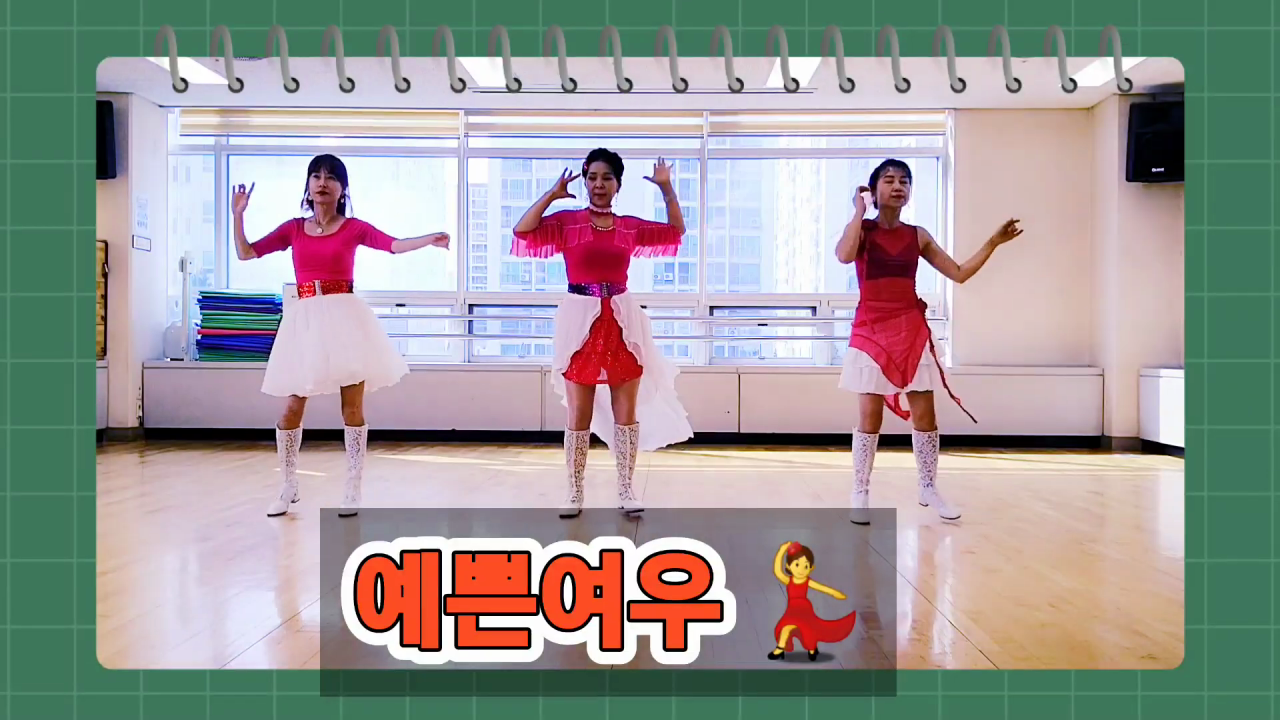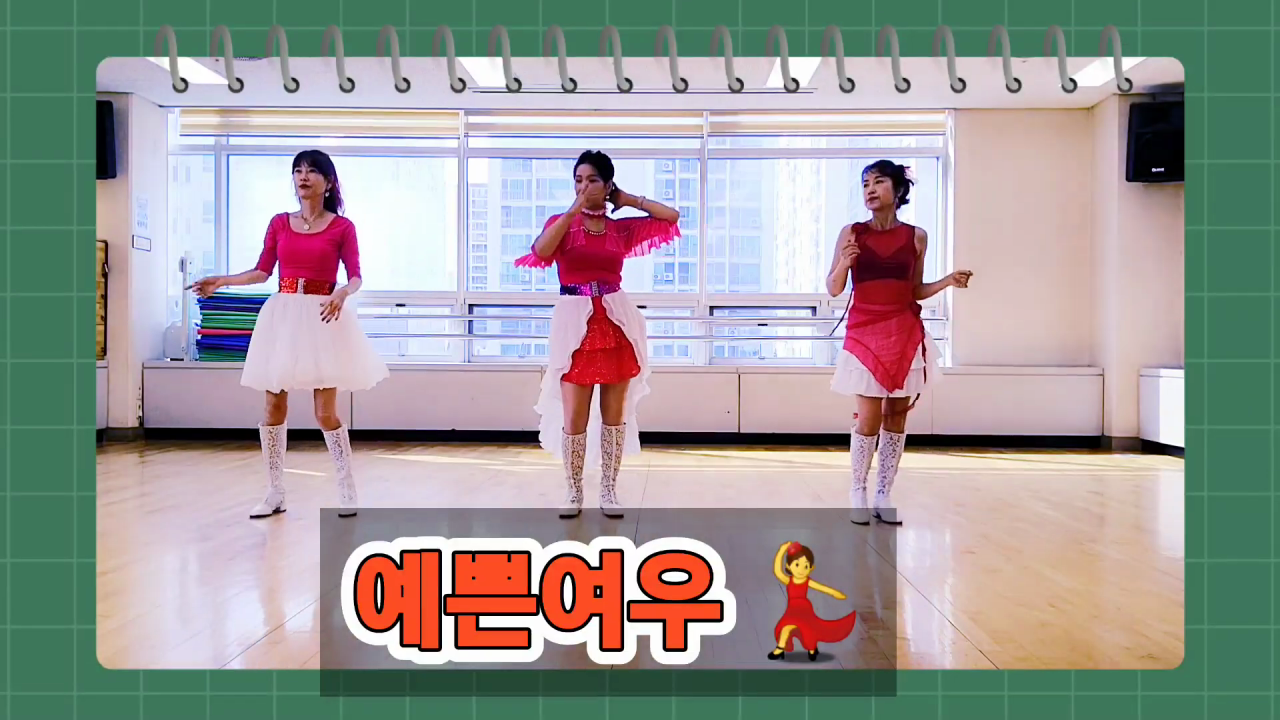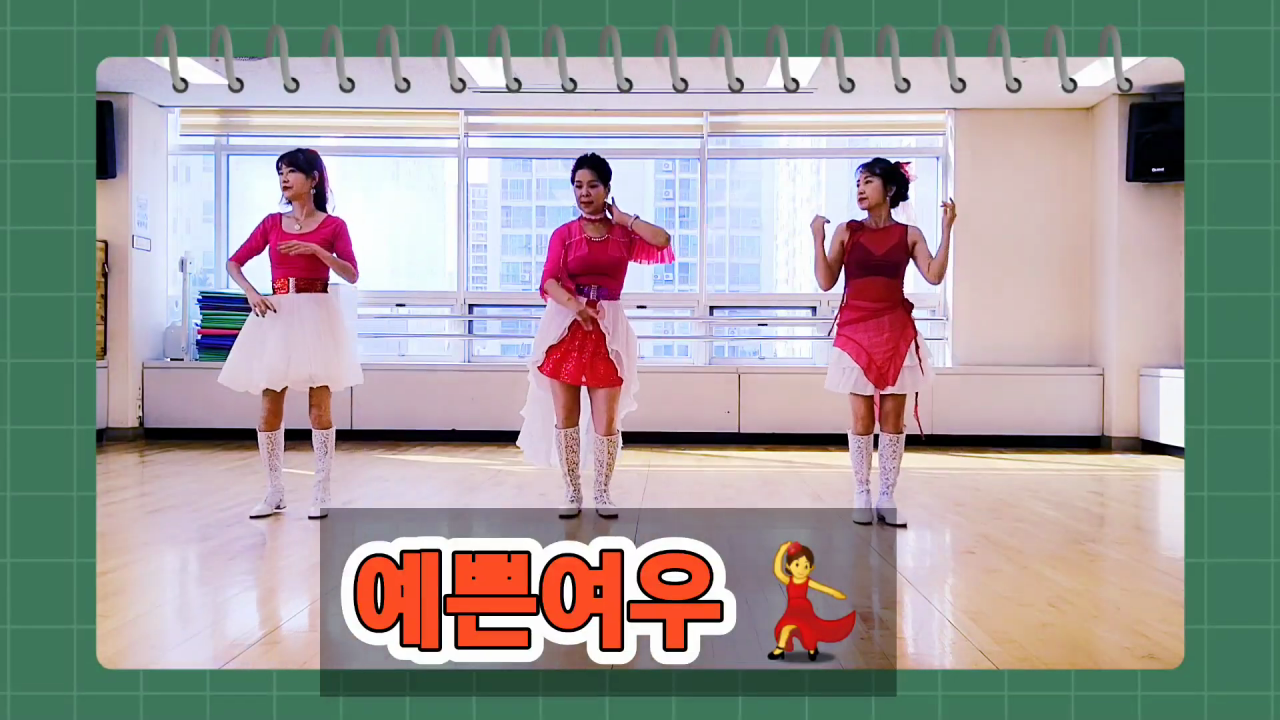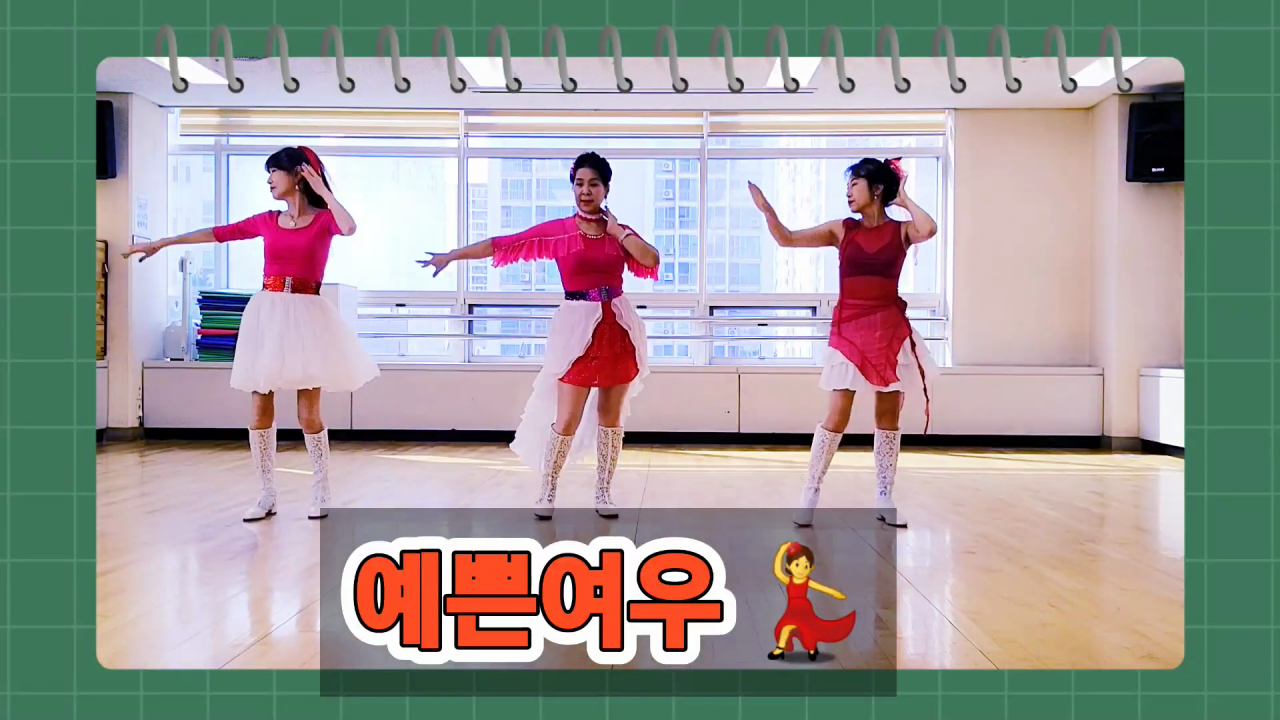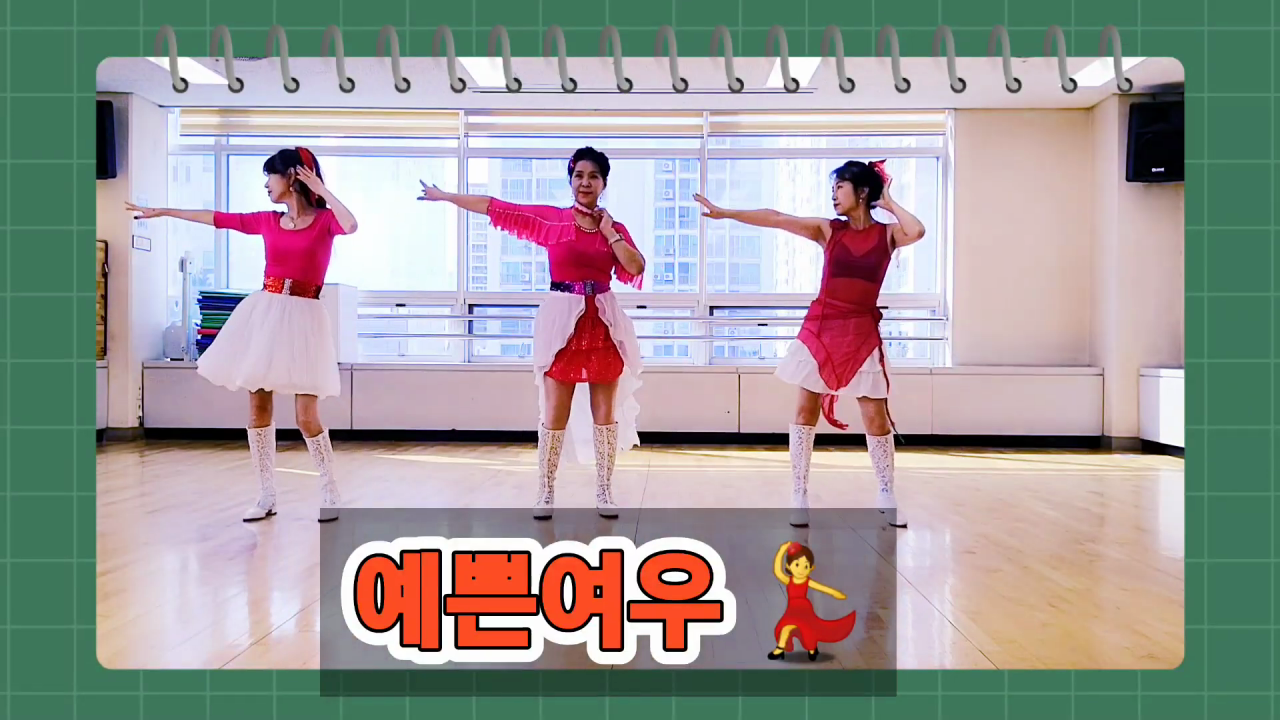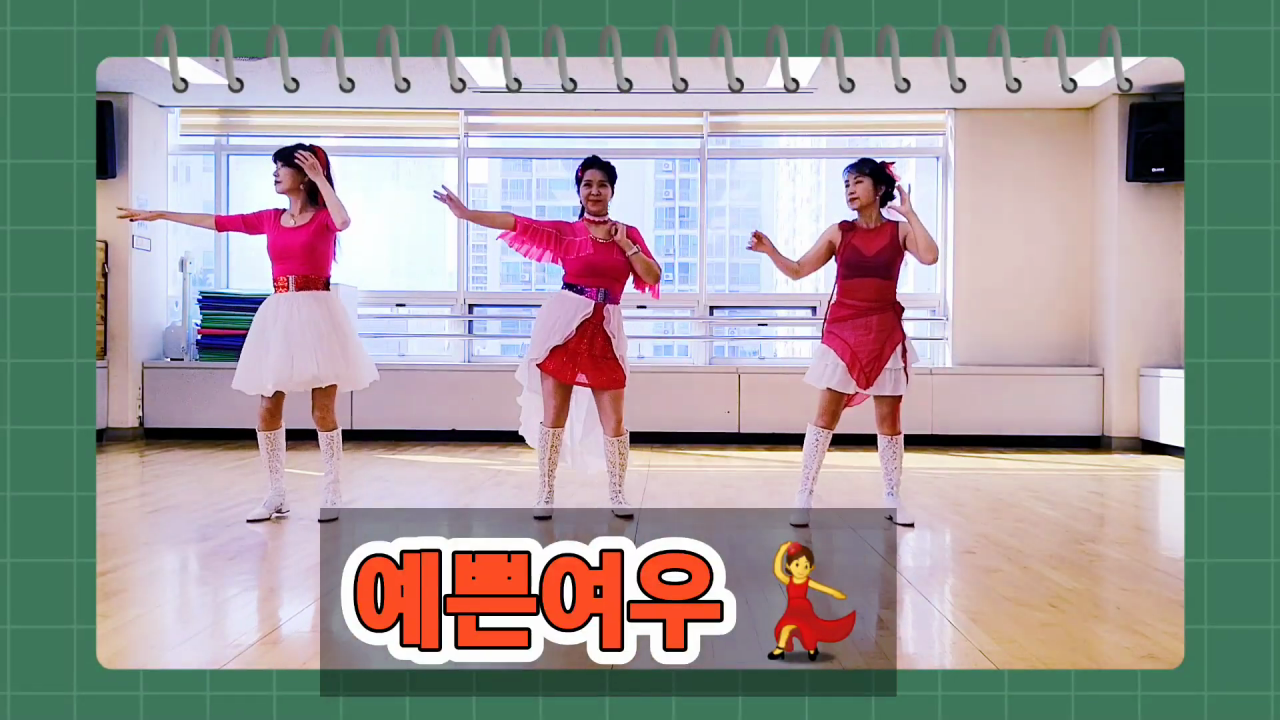
dt=0.3s
person 1, frame 1
left shoulder: (353, 227)
right shoulder: (293, 228)
left elbow: (395, 245)
right elbow: (244, 252)
left wrist: (428, 239)
right wrist: (238, 213)
left hip: (345, 317)
right hip: (306, 319)
left knee: (352, 410)
right knee: (291, 411)
left ankle: (352, 491)
right ankle: (288, 488)
person 1, frame 2
left shoulder: (342, 227)
right shoulder: (280, 223)
left elbow: (355, 276)
right elbow: (262, 271)
left wrist: (341, 295)
right wrist: (221, 282)
left hip: (323, 317)
right hip: (282, 315)
left knee: (326, 413)
right knee: (273, 408)
left ankle: (347, 490)
right ankle: (275, 492)
person 1, frame 3
left shoulder: (333, 225)
right shoulder: (271, 224)
left elbow: (352, 273)
right elbow: (234, 262)
left wrist: (315, 249)
right wrist: (249, 291)
left hip: (316, 315)
right hip: (275, 316)
left knee: (319, 411)
right knee: (269, 411)
left ankle: (321, 492)
right ankle: (275, 491)
person 1, frame 4
left shoulder: (325, 219)
right shoulder: (266, 221)
left elbow: (350, 227)
right elbow: (216, 233)
left wrist: (321, 189)
right wrist: (161, 243)
left hip: (307, 315)
right hip: (266, 313)
left knee: (309, 414)
right knee: (260, 411)
left ankle: (321, 490)
right ankle: (268, 494)
person 1, frame 5
left shoulder: (325, 220)
right shoulder: (267, 221)
left elbow: (351, 226)
right elbow: (217, 218)
left wrist: (322, 190)
right wrist: (161, 211)
left hip: (302, 317)
right hip: (263, 313)
left knee: (306, 418)
right knee: (258, 409)
left ankle: (330, 493)
right ankle: (267, 494)
person 1, frame 6
left shoulder: (324, 216)
right shoulder: (269, 219)
left elbow: (344, 222)
right elbow: (217, 222)
left wrist: (320, 179)
right wrist: (158, 214)
left hip: (317, 312)
right hip: (279, 314)
left knee: (323, 412)
right knee: (267, 411)
left ankle: (332, 493)
right ankle: (276, 495)
person 2, frame 1
left shoulder: (918, 235)
right shoulder: (862, 228)
left elbow: (959, 273)
right elbow: (844, 256)
left wrist: (993, 242)
right wrist: (858, 212)
left hip: (913, 329)
right hip: (872, 331)
left knee: (924, 416)
right knee: (870, 417)
left ankle: (929, 489)
right ankle: (860, 494)
person 2, frame 2
left shoulder: (916, 237)
right shoulder: (851, 234)
left elbow: (916, 291)
right elbow: (834, 289)
left wrist: (949, 281)
right wrist: (843, 263)
left hip: (905, 333)
right hip: (864, 333)
left knee: (896, 419)
right knee: (868, 420)
left ankle: (884, 495)
right ankle: (858, 493)
person 2, frame 3
left shoulder: (909, 234)
right shoulder: (847, 230)
left elbow: (934, 276)
right elbow: (825, 282)
left wrist: (946, 228)
right wrist: (818, 239)
left hip: (896, 330)
right hip: (855, 331)
left knee: (893, 418)
right knee: (862, 419)
left ankle: (887, 496)
right ankle: (862, 491)
person 2, frame 4
left shoulder: (902, 230)
right shoulder: (841, 229)
left elbow: (929, 229)
right elbow: (787, 239)
left wrist: (904, 201)
right wrist: (766, 209)
left hip: (891, 330)
right hip: (849, 331)
left knee: (888, 418)
right knee: (836, 417)
left ankle: (885, 497)
right ankle: (811, 489)
person 2, frame 5
left shoulder: (888, 233)
right shoulder: (828, 229)
left elbow: (916, 232)
right elbow: (774, 218)
left wrist: (890, 205)
right wrist: (725, 213)
left hip: (862, 333)
right hip: (821, 329)
left knee: (876, 419)
right knee: (805, 413)
left ankle: (887, 495)
right ankle: (799, 493)
person 2, frame 6
left shoulder: (900, 231)
right shoulder: (839, 233)
left elbow: (930, 256)
right elbow: (797, 270)
left wrist: (908, 213)
right wrist: (769, 250)
left hip: (885, 331)
right hip: (842, 330)
left knee: (888, 419)
right knee: (826, 414)
left ankle: (893, 497)
right ankle: (805, 492)
person 3, frame 1
left shoulder: (631, 227)
right shoulder: (567, 221)
left elbow: (675, 232)
right elbow: (522, 230)
left wrist: (666, 189)
right wrist: (553, 193)
left hip: (621, 321)
right hip: (580, 321)
left knee: (626, 413)
right knee: (579, 416)
left ankle: (625, 489)
right ankle: (575, 492)
person 3, frame 2
left shoulder: (623, 230)
right shoulder: (562, 223)
left elbow: (671, 217)
right elbow: (540, 251)
left wrist: (630, 200)
right wrist: (574, 209)
left hip: (616, 322)
right hip: (574, 322)
left knee: (614, 415)
right knee: (574, 418)
left ankle: (608, 490)
right ankle: (574, 492)
person 3, frame 3
left shoulder: (627, 233)
right shoulder: (564, 234)
left elbow: (663, 243)
right elbow: (551, 281)
left wrist: (624, 218)
right wrist: (578, 307)
left hip: (610, 328)
right hip: (566, 327)
left knee: (606, 420)
right knee: (566, 416)
left ankle: (602, 491)
right ankle: (572, 491)
person 3, frame 4
left shoulder: (622, 234)
right shoulder: (555, 231)
left elbow: (652, 261)
right elbow: (501, 244)
left wrist: (617, 229)
right wrist: (452, 255)
left hip: (618, 327)
right hip: (578, 327)
left knee: (611, 417)
right knee: (566, 420)
left ankle: (603, 491)
right ankle: (548, 490)
person 3, frame 5
left shoulder: (616, 229)
right shoulder: (550, 219)
left elbow: (636, 268)
right elbow: (494, 207)
left wrist: (608, 231)
right wrist: (445, 196)
left hip: (603, 323)
right hip: (562, 320)
left knee: (605, 413)
right knee: (554, 415)
left ankle: (604, 491)
right ankle: (546, 492)
person 3, frame 6
left shoulder: (629, 234)
right shoulder: (565, 232)
left elbow: (654, 278)
right elbow: (518, 224)
left wrist: (626, 245)
right wrist: (465, 212)
left hip: (605, 330)
right hip: (564, 324)
left knee: (613, 421)
right knee: (553, 415)
left ankle: (617, 493)
right ankle: (546, 492)
